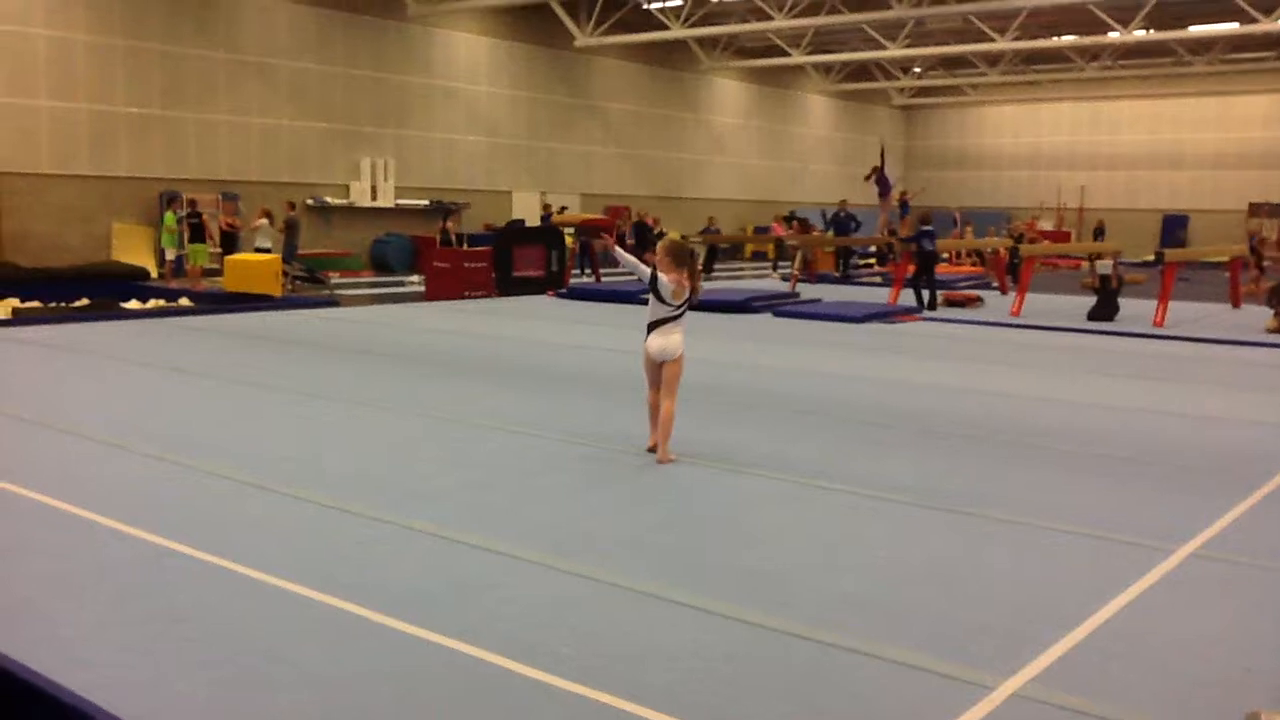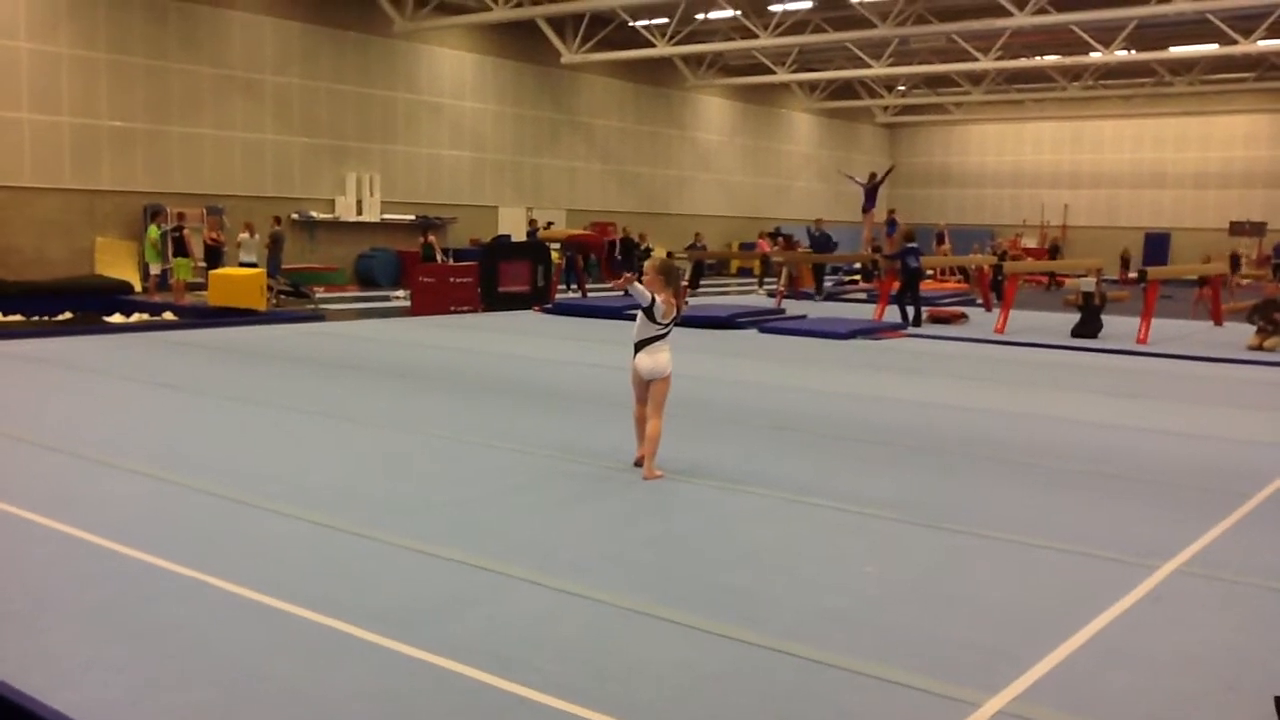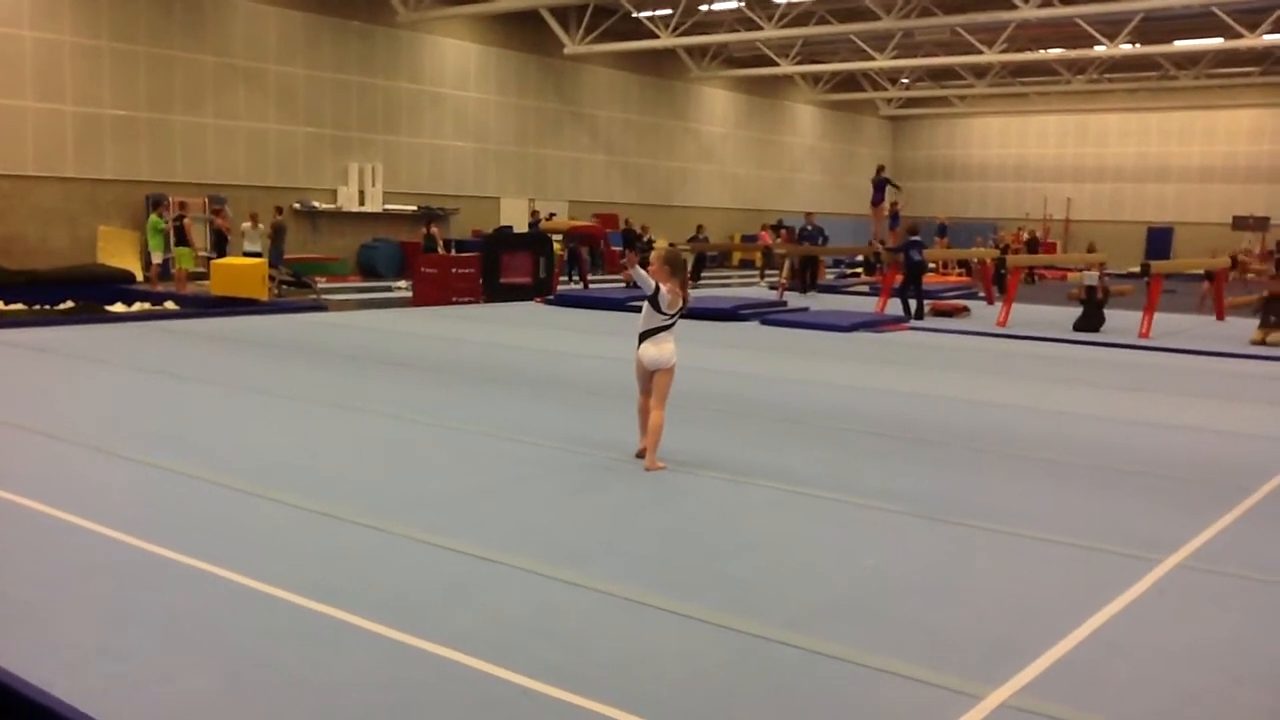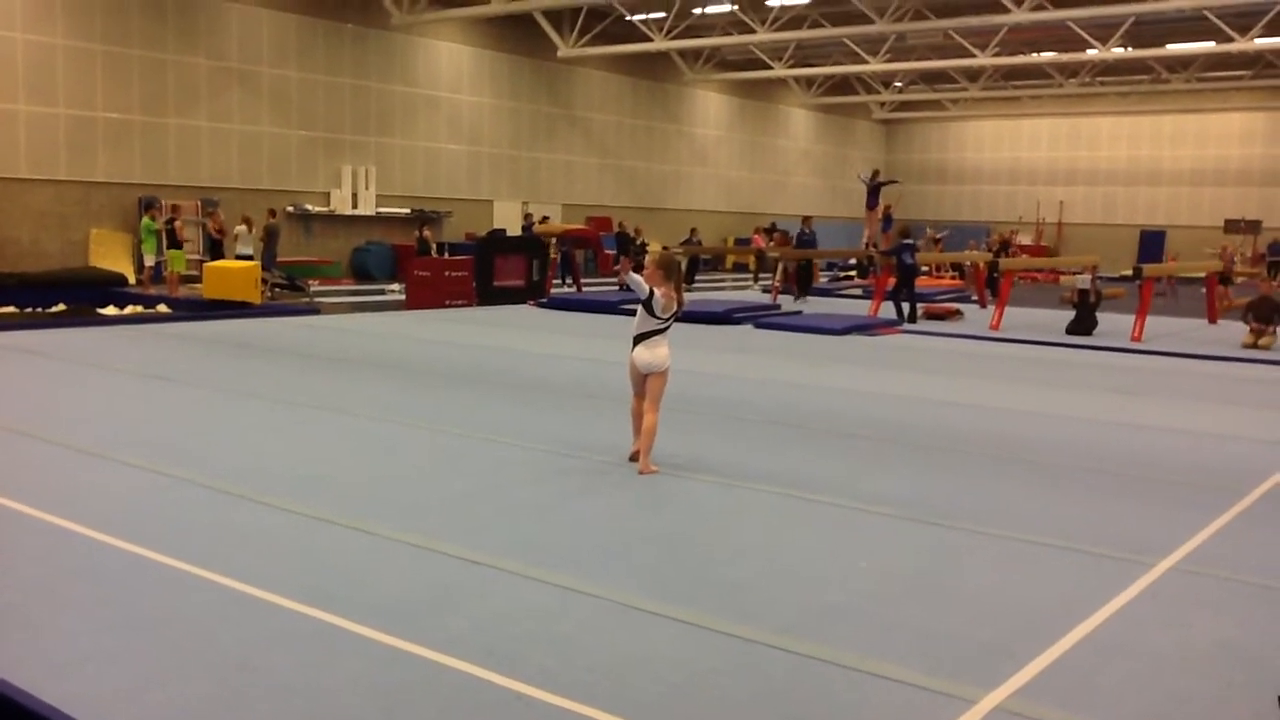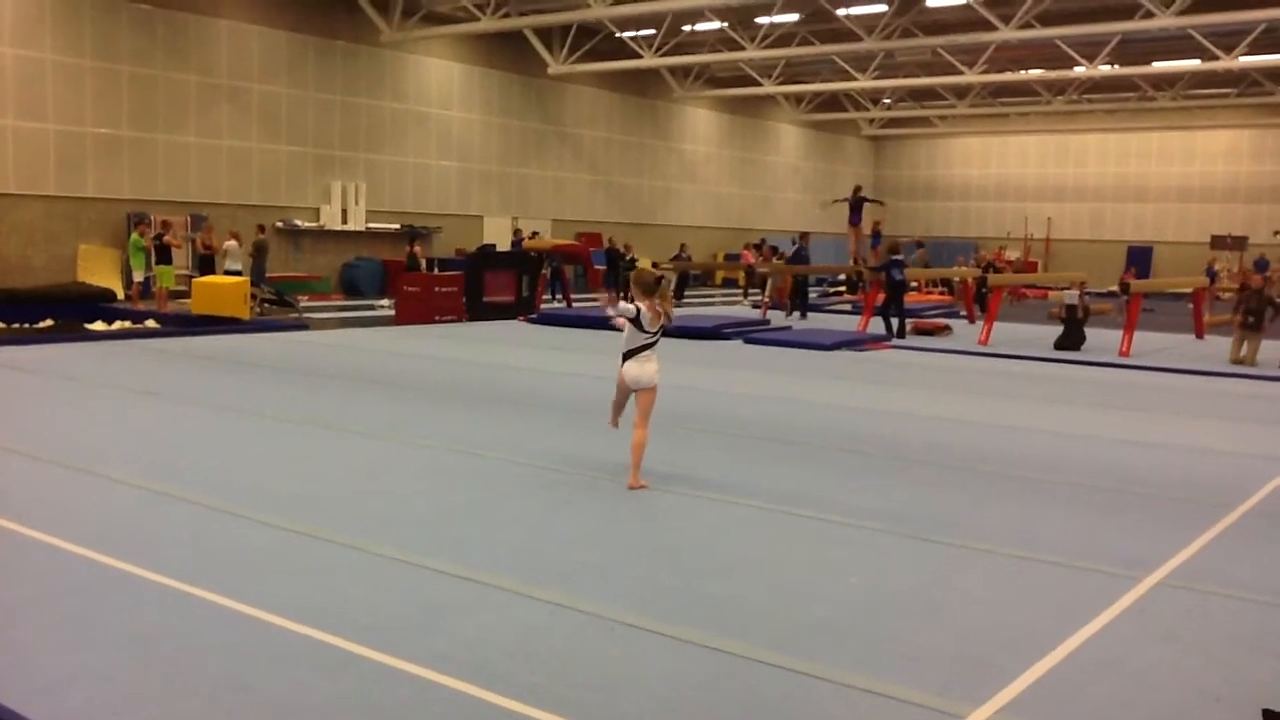
dt=1s
person 1, frame 1
left shoulder: (660, 281)
right shoulder: (688, 284)
left elbow: (637, 267)
left wrist: (614, 249)
right wrist: (658, 263)
left hip: (655, 341)
right hip: (674, 343)
left knee: (654, 390)
right knee: (668, 398)
left ankle: (654, 437)
right ankle: (663, 449)
person 1, frame 2
left shoulder: (655, 303)
right shoulder: (672, 302)
left elbow: (642, 294)
right elbow: (646, 292)
left wrist: (630, 284)
right wrist: (630, 284)
left hip: (643, 359)
right hip: (662, 361)
left knee: (640, 405)
right knee: (655, 416)
left ankle: (640, 452)
right ankle: (649, 467)
person 1, frame 3
left shoulder: (659, 292)
right shoulder: (679, 294)
left elbow: (646, 282)
left wrist: (634, 268)
right wrist: (636, 272)
left hip: (648, 349)
right hip: (667, 352)
left knee: (644, 396)
right knee: (658, 406)
left ankle: (644, 442)
right ankle: (651, 458)
person 1, frame 4
left shoulder: (653, 296)
right shoulder: (674, 298)
left elbow: (640, 286)
left wrist: (627, 274)
right wrist: (630, 275)
left hip: (641, 354)
right hip: (660, 356)
left knee: (638, 398)
right knee: (652, 409)
left ankle: (637, 443)
right ankle: (645, 461)
person 1, frame 5
left shoulder: (638, 311)
right shoulder: (661, 312)
left elbow: (625, 308)
left wrist: (613, 306)
right wrist: (621, 320)
left hip: (630, 369)
right hip: (650, 372)
left knee: (619, 402)
right knee: (641, 425)
left ankle: (614, 419)
right ankle: (635, 477)
